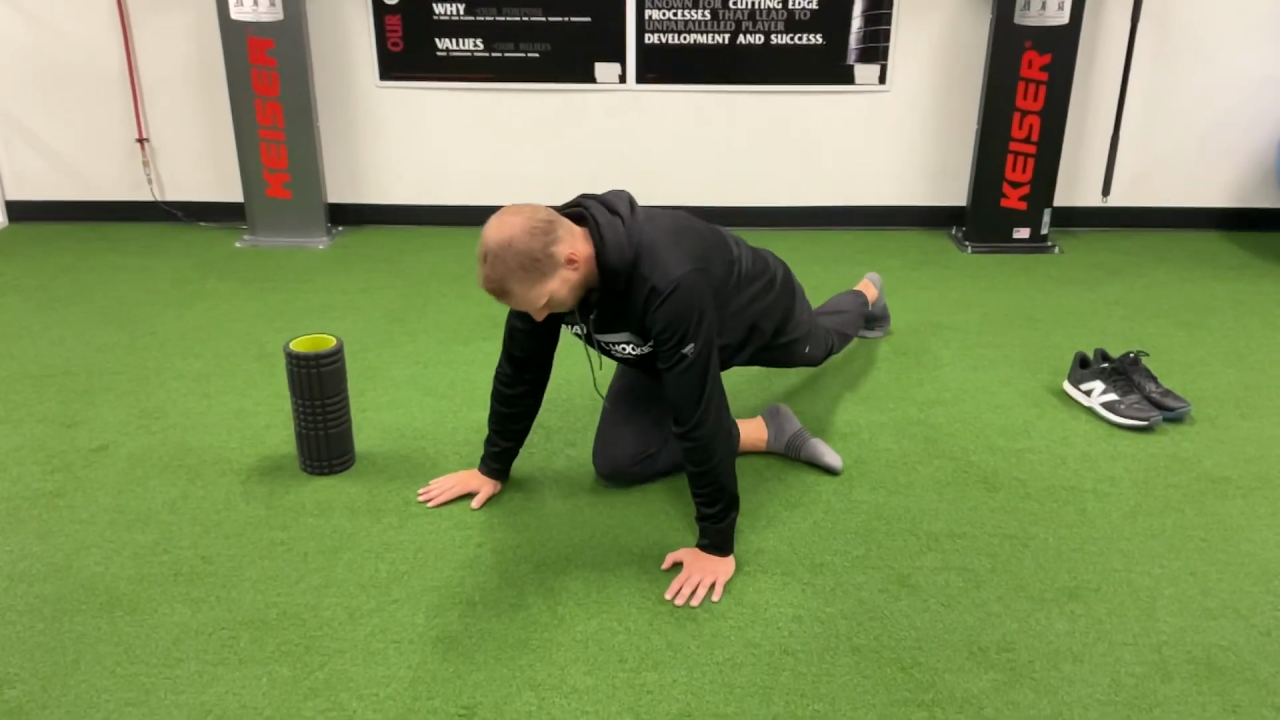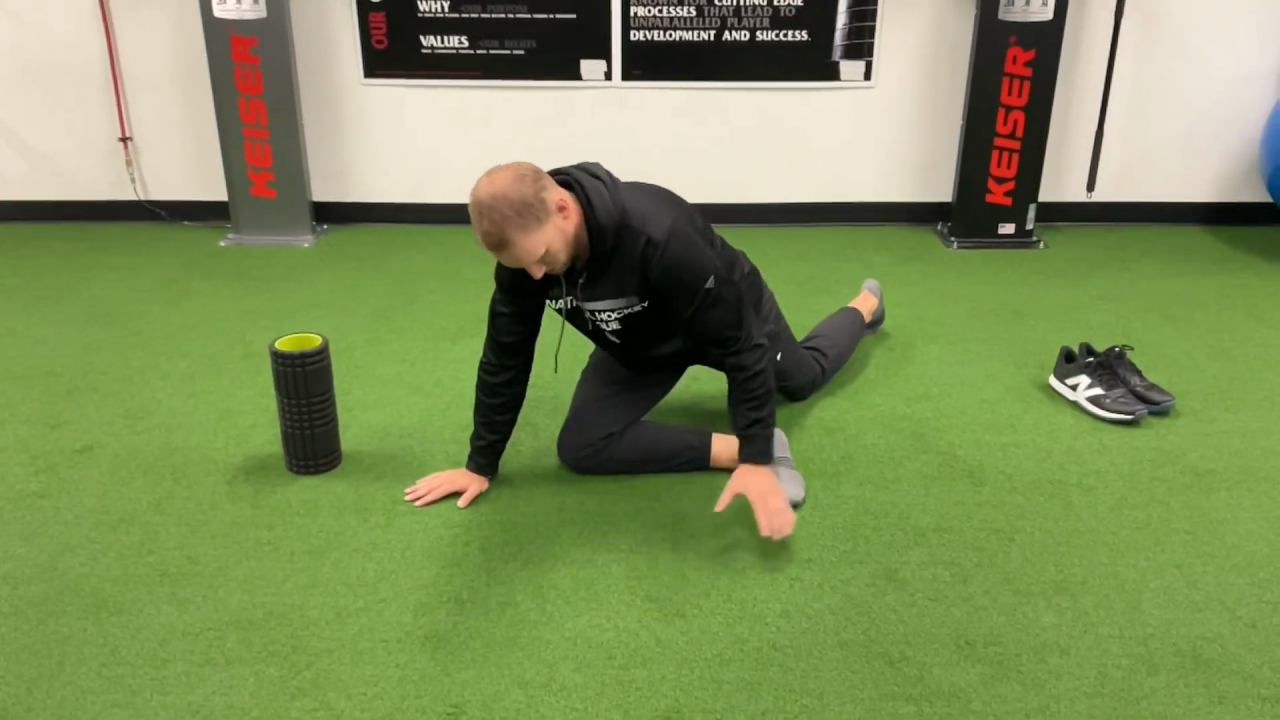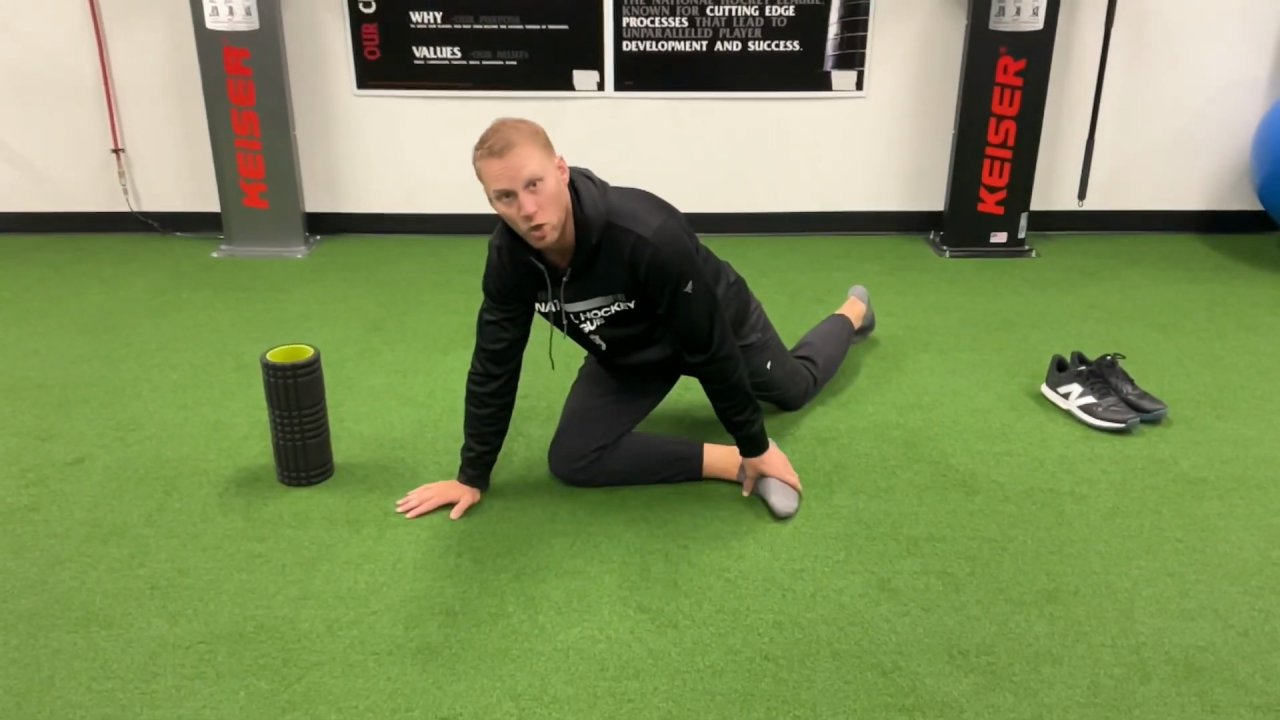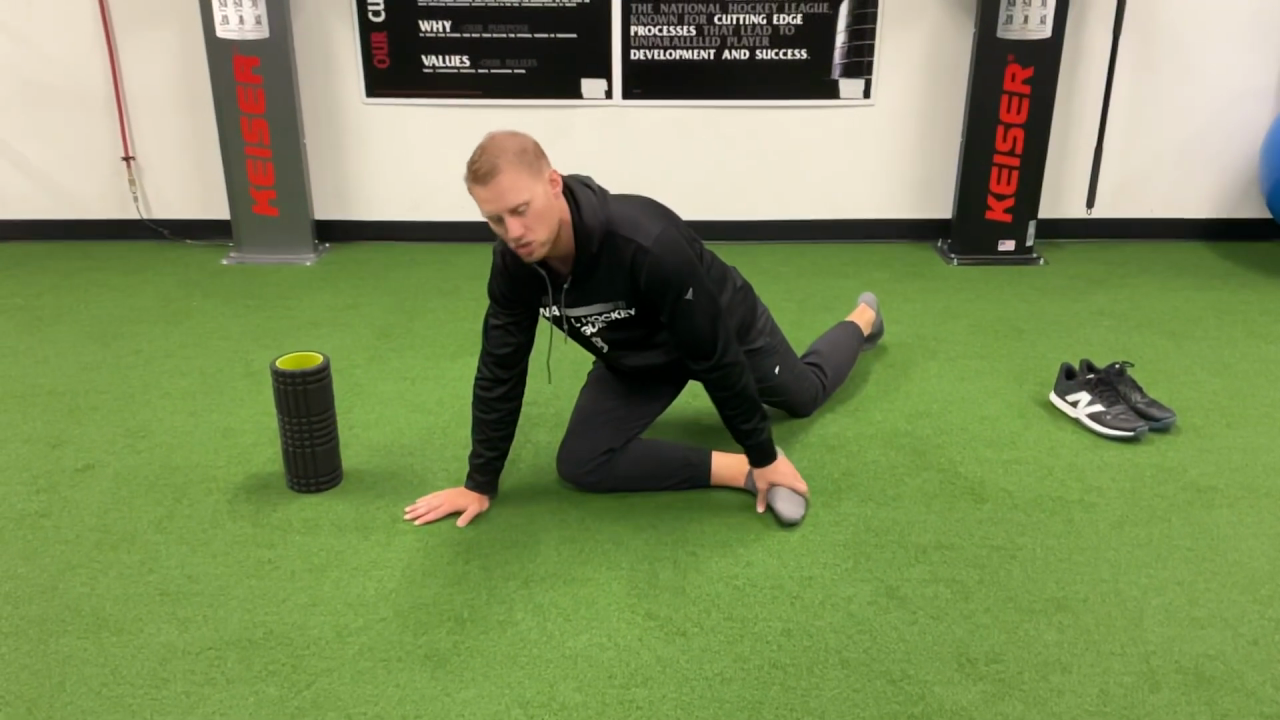
dt=1s
person 1, frame 1
left shoulder: (669, 281)
right shoulder: (538, 263)
left elbow: (698, 411)
right elbow: (521, 370)
left wrist: (717, 545)
right wrist: (492, 468)
left hip: (758, 309)
left knee: (816, 346)
right knee: (616, 460)
left ankle: (867, 296)
right ankle: (770, 433)
person 1, frame 2
left shoulder: (658, 235)
right shoulder: (524, 248)
left elbow: (739, 343)
right elbow: (506, 357)
left wrist: (757, 460)
right wrist: (482, 466)
left hip: (728, 319)
right hip: (639, 341)
left knee: (801, 379)
right knee: (581, 448)
left ankle: (862, 305)
right ankle: (728, 448)
person 1, frame 3
left shoulder: (647, 235)
right shoulder: (509, 254)
left elbow: (710, 350)
right elbow: (494, 365)
left wrist: (754, 447)
right wrist: (472, 476)
left hip: (717, 323)
right hip: (627, 353)
left knee: (794, 389)
right knee: (572, 460)
left ankle: (852, 312)
right ankle: (729, 464)
person 1, frame 4
left shoulder: (648, 243)
right shoulder: (514, 261)
left elbow: (717, 357)
right elbow: (501, 370)
left wrist: (764, 456)
right wrist: (480, 483)
left hip: (727, 324)
right hip: (637, 357)
left knee: (804, 394)
right knee: (581, 463)
left ankle: (861, 319)
right ankle: (738, 473)
